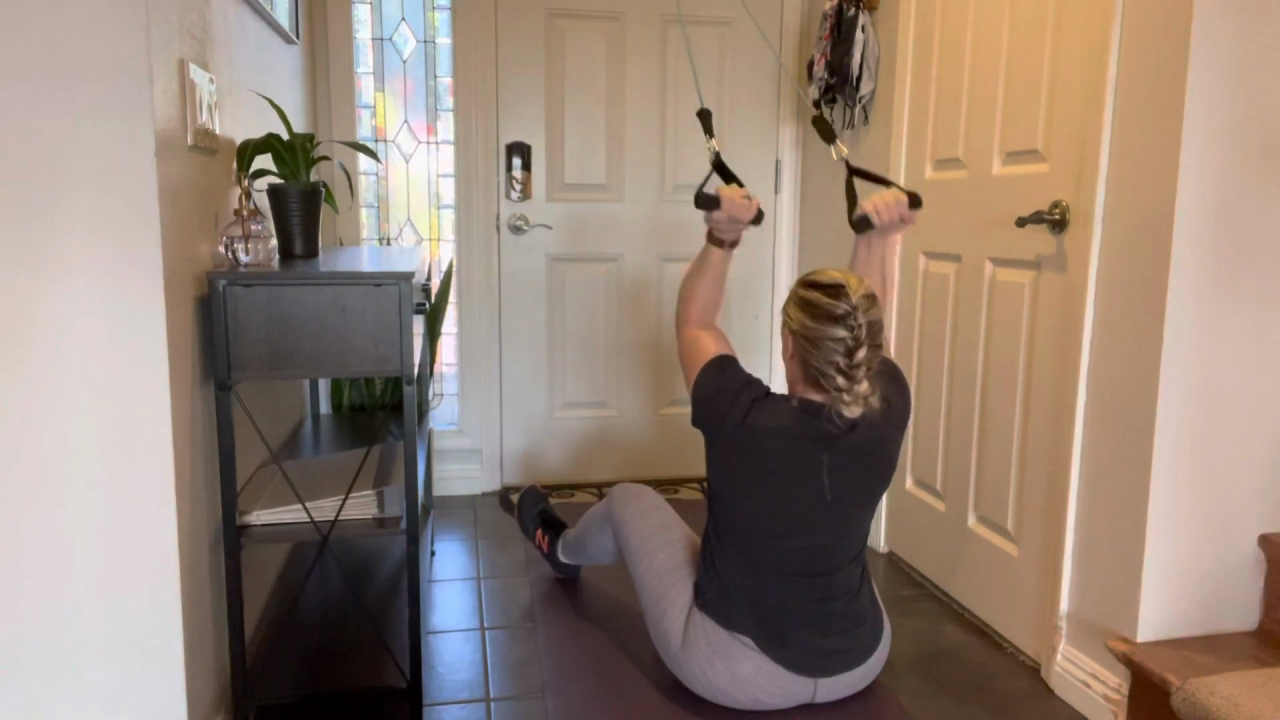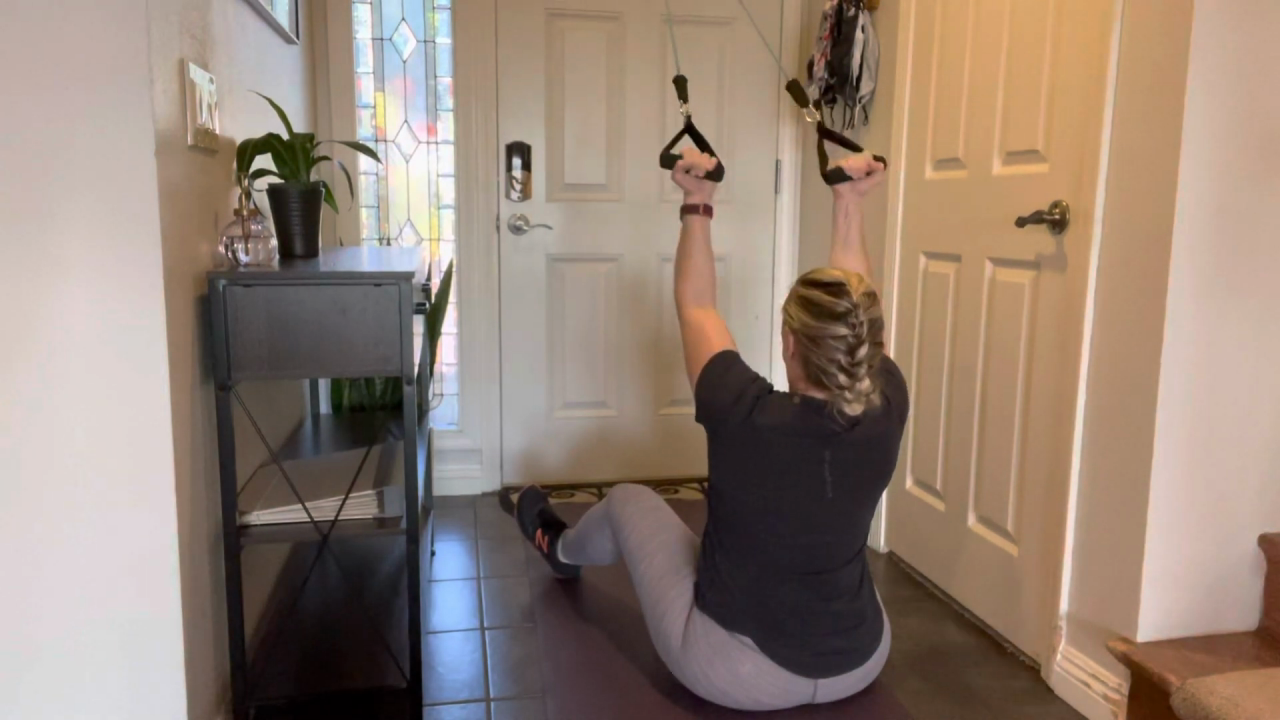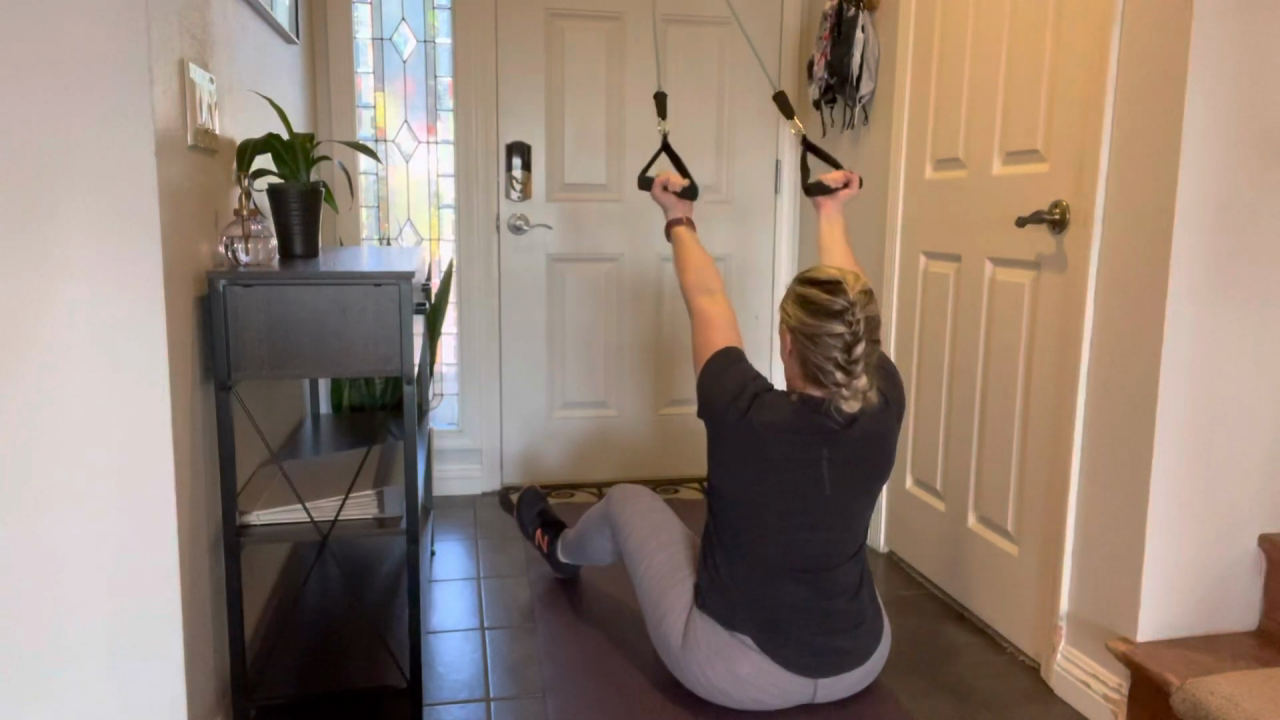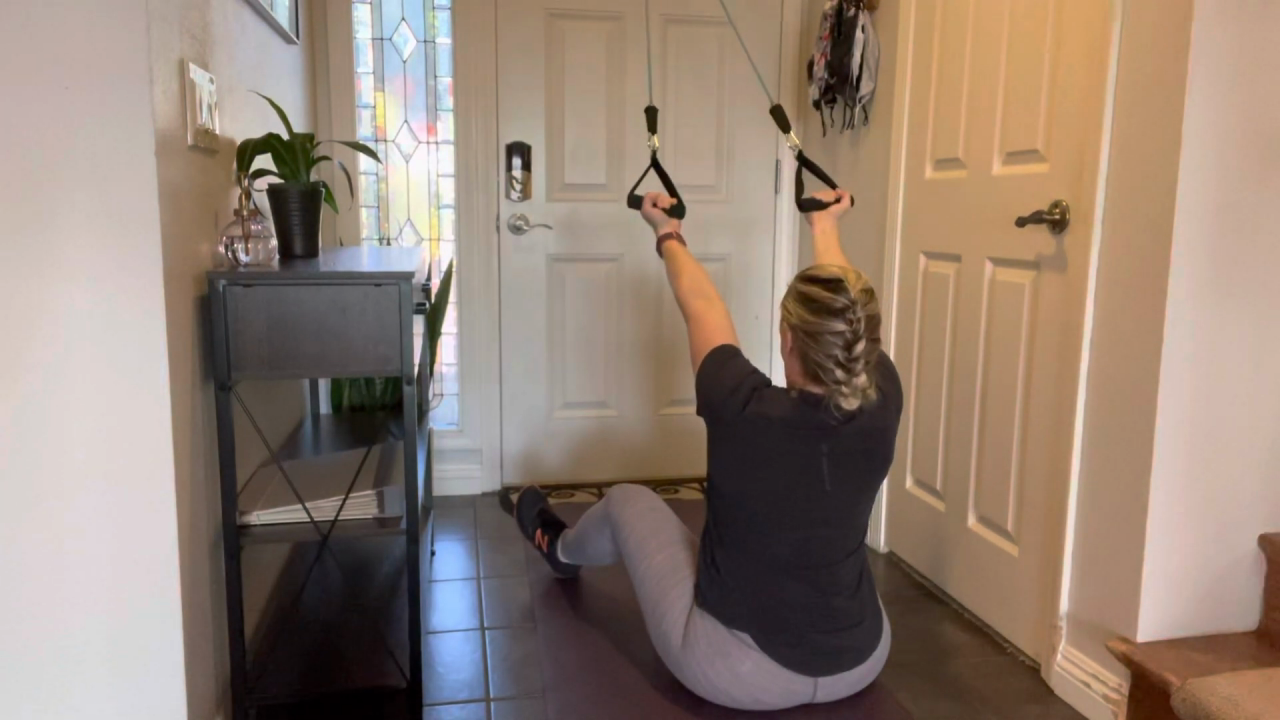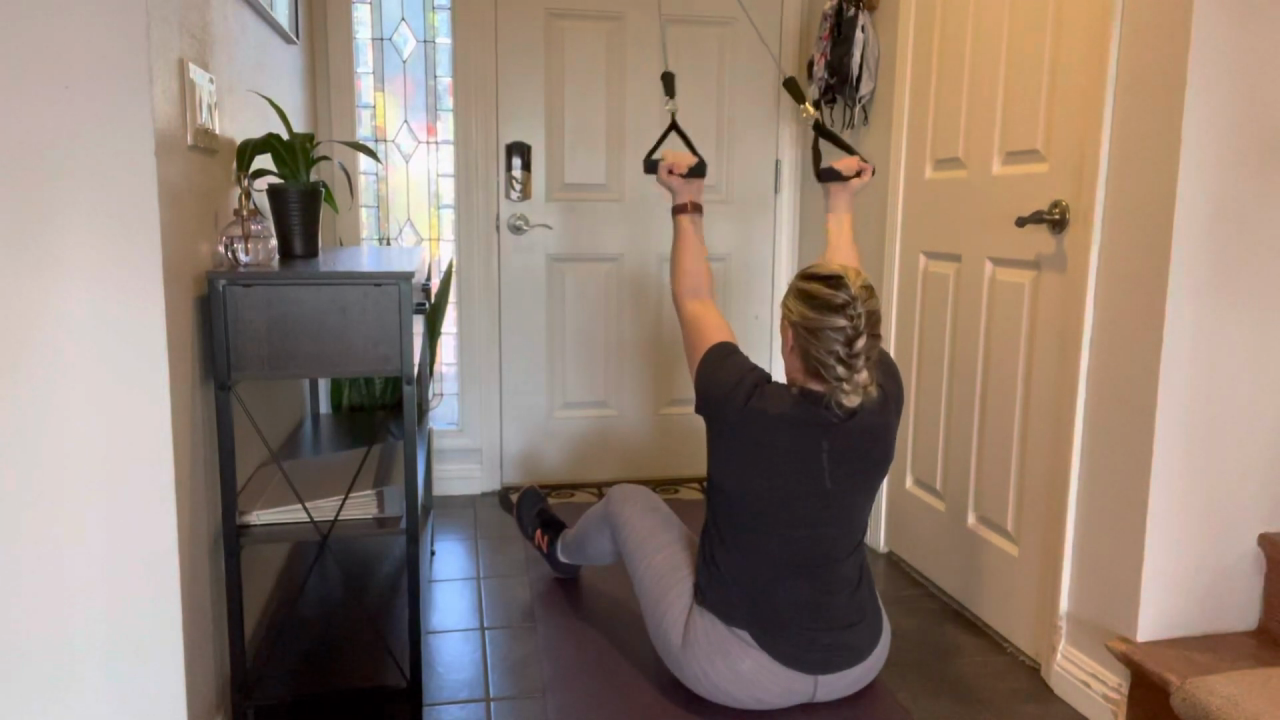
dt=0.4s
person 1, frame 1
left shoulder: (744, 422)
right shoulder: (886, 418)
left elbow: (692, 322)
right elbow: (860, 324)
left wrist: (723, 238)
right wrist: (878, 239)
left hip: (737, 674)
right hip: (858, 665)
left knee: (628, 501)
left ankle: (560, 549)
person 1, frame 2
left shoulder: (746, 418)
right shoulder: (885, 415)
left elbow: (695, 309)
right elbow: (853, 310)
left wrist: (697, 205)
right wrist: (849, 203)
left hip: (735, 674)
right hip: (857, 665)
left knee: (628, 502)
left ankle: (561, 550)
person 1, frame 3
left shoulder: (745, 415)
right shoulder: (882, 412)
left elbow: (707, 304)
right elbow: (848, 311)
left wrist: (678, 220)
right wrist: (830, 213)
left hip: (735, 674)
right hip: (858, 666)
left knee: (626, 502)
left ankle: (561, 550)
person 1, frame 4
left shoulder: (744, 411)
right shoulder: (881, 409)
left elbow: (702, 308)
right elbow: (848, 311)
left wrist: (668, 235)
right wrist: (824, 225)
left hip: (736, 673)
right hip: (858, 665)
left knee: (628, 501)
left ankle: (561, 550)
person 1, frame 5
left shoulder: (746, 410)
right shoulder: (880, 408)
left elbow: (694, 304)
right elbow: (850, 306)
left wrist: (685, 205)
right wrist: (839, 202)
left hip: (736, 673)
right hip: (857, 665)
left knee: (626, 503)
left ankle: (560, 549)
